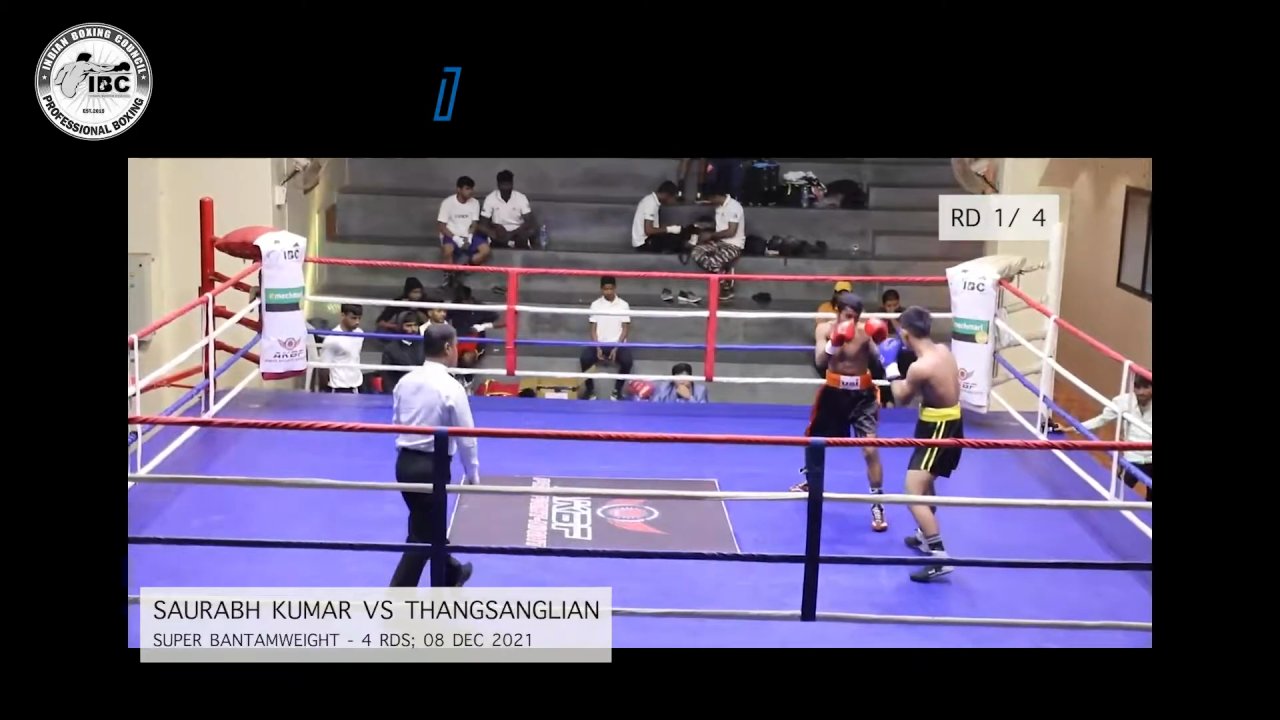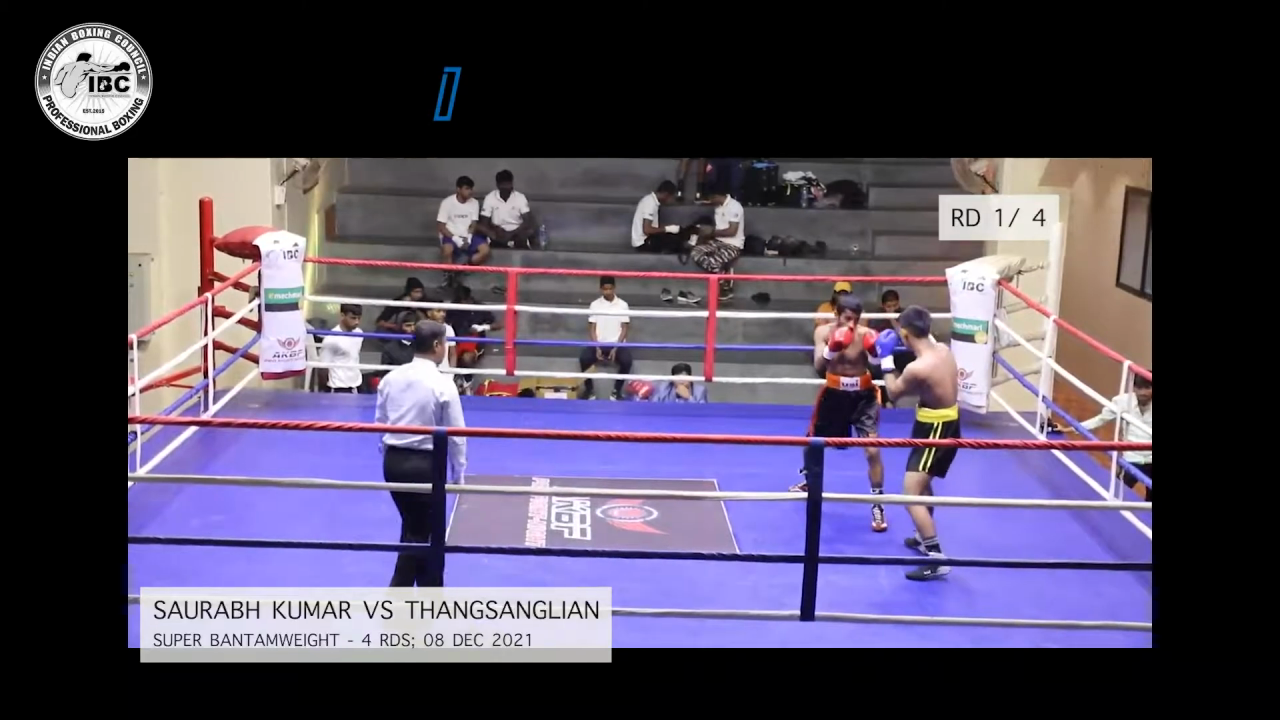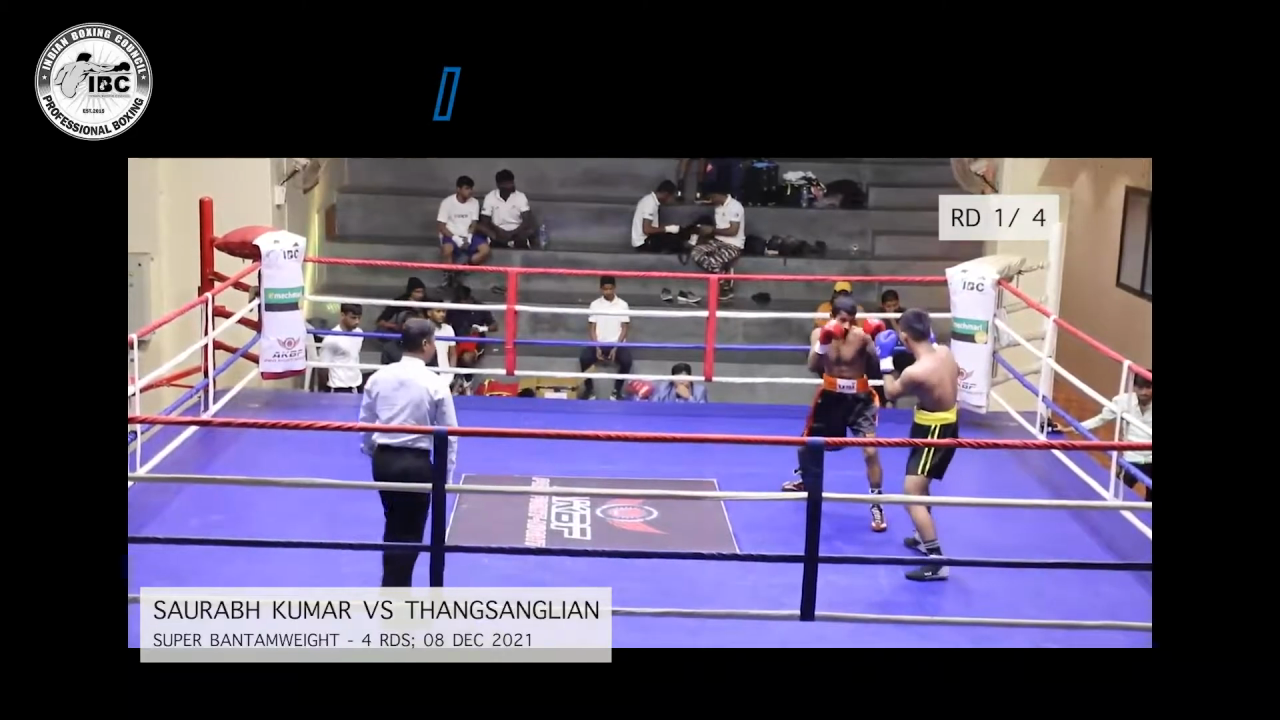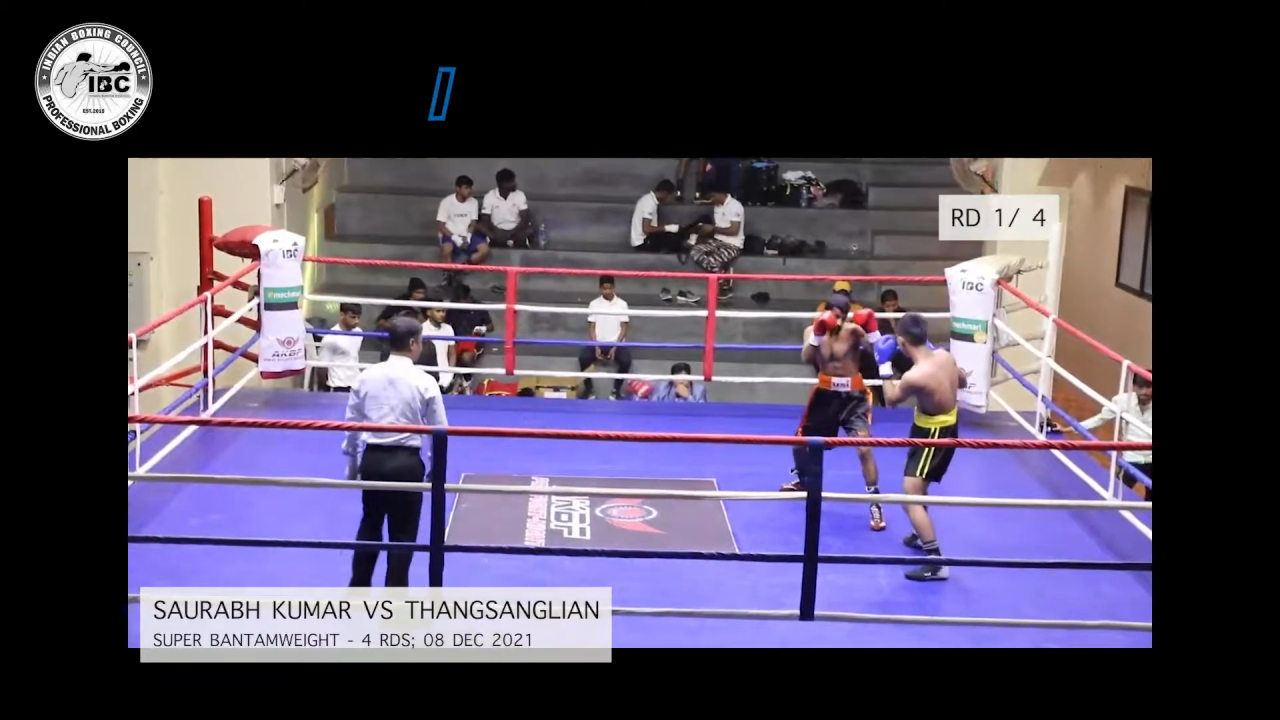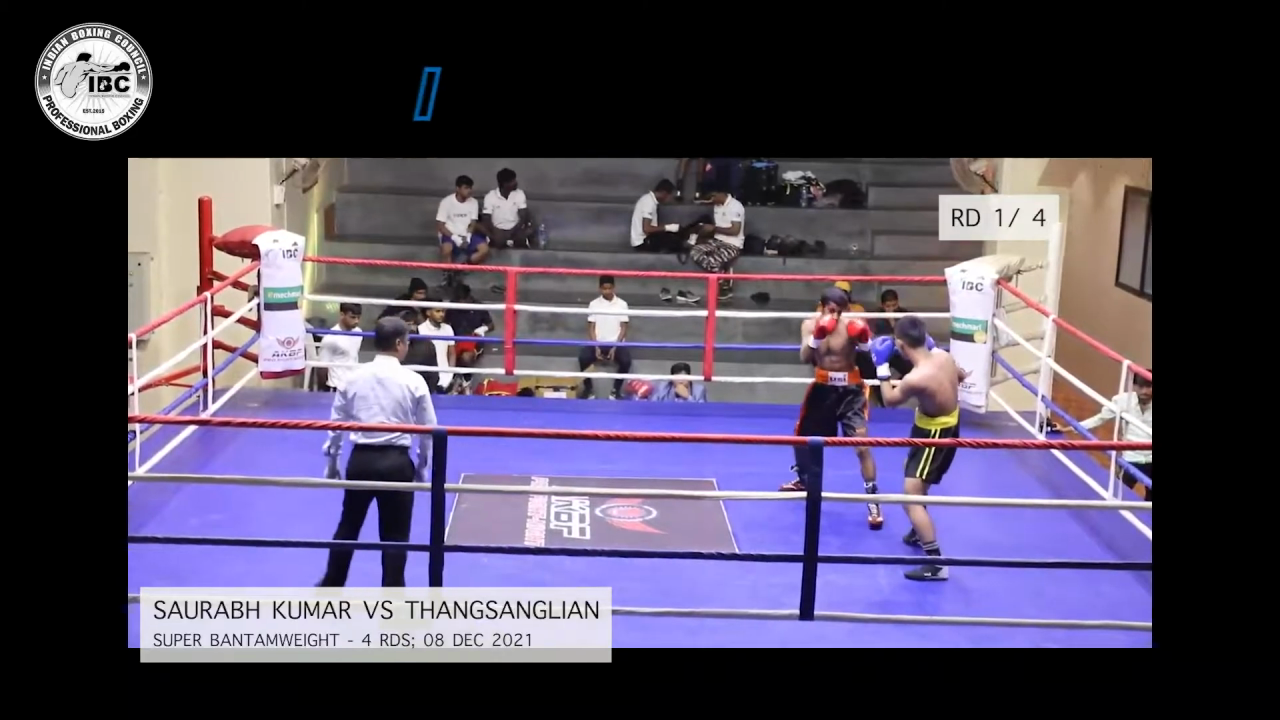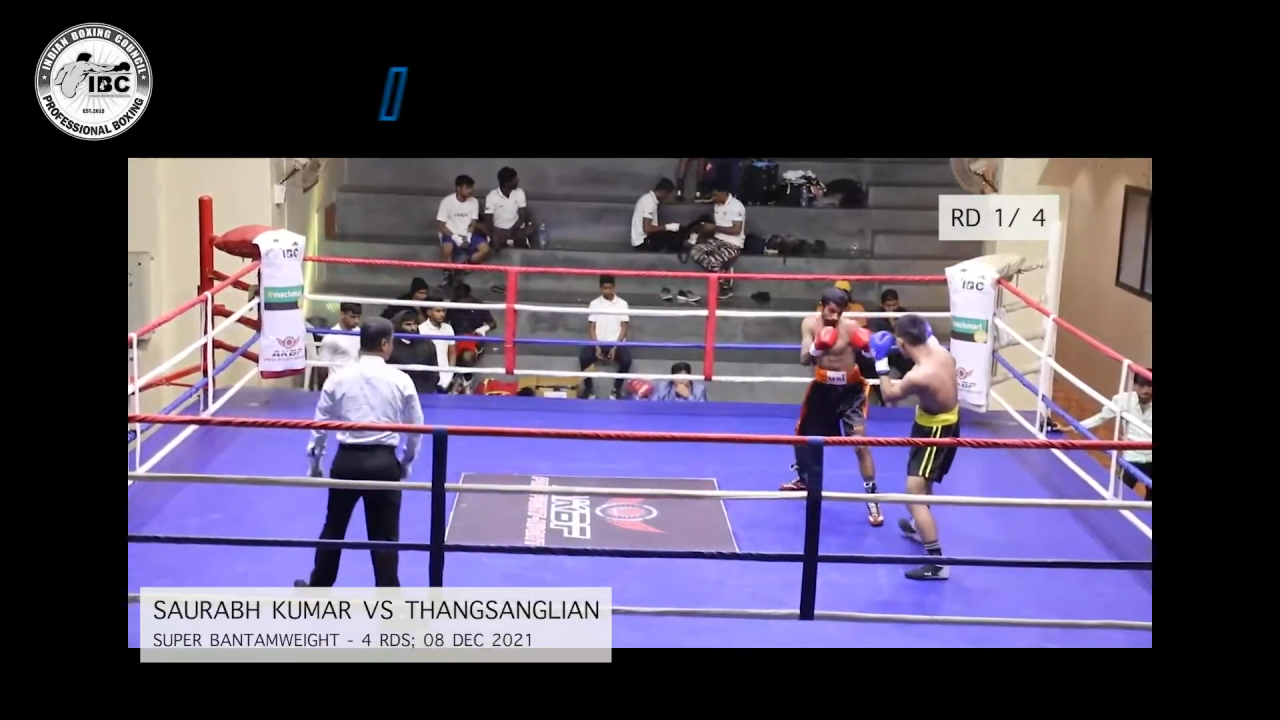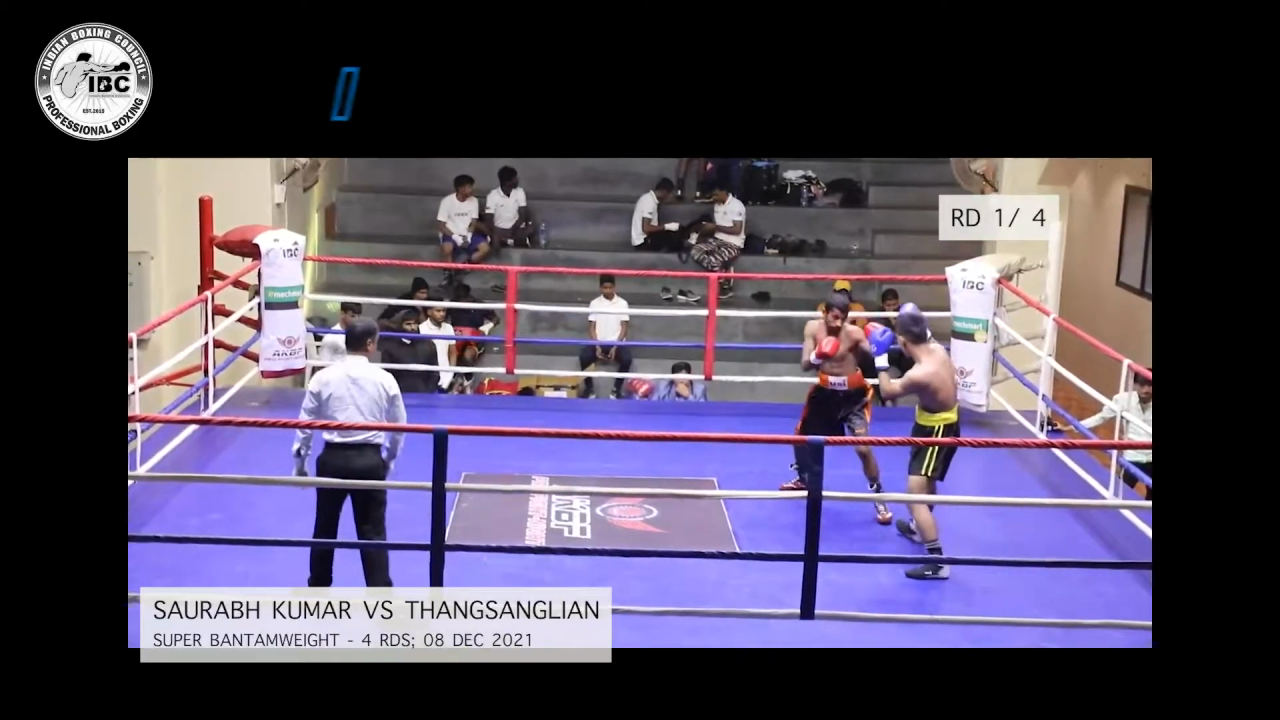
dt=0.1s
person 1, frame 1
left shoulder: (919, 367)
right shoulder: (944, 351)
left elbow: (901, 398)
left wrist: (890, 364)
left hip: (937, 430)
right hip: (949, 425)
left knee: (913, 494)
right knee: (925, 485)
left ankle: (939, 556)
right ankle: (925, 537)
person 1, frame 2
left shoulder: (917, 368)
right shoulder: (944, 350)
left elbow: (894, 392)
left wrist: (886, 357)
right wrist: (929, 337)
left hip: (934, 430)
right hip: (948, 425)
left knee: (911, 495)
right knee: (922, 486)
left ankle: (936, 559)
right ankle: (924, 538)
person 1, frame 3
left shoulder: (915, 371)
right shoulder: (945, 353)
left elbow: (892, 393)
right elbow: (955, 373)
right wrist: (930, 342)
left hip: (932, 432)
right hip: (946, 426)
left knee: (912, 496)
right knee: (920, 486)
left ankle: (937, 561)
right ankle: (924, 538)
person 1, frame 4
left shoulder: (915, 377)
right shoulder: (945, 356)
left elbow: (891, 399)
right elbow: (961, 381)
left wrist: (884, 363)
left hip: (932, 434)
right hip: (946, 428)
left knee: (911, 498)
right knee: (918, 487)
left ankle: (936, 563)
right ankle: (921, 536)
person 1, frame 5
left shoulder: (916, 379)
right shoulder: (943, 356)
left elbow: (890, 400)
right elbow: (960, 376)
left wrist: (881, 365)
right wrist: (932, 346)
left hip: (933, 435)
right hip: (947, 429)
left knee: (912, 499)
right knee: (917, 486)
left ankle: (936, 564)
right ankle: (919, 533)
person 1, frame 6
left shoulder: (918, 376)
right shoulder: (942, 353)
left elbow: (889, 395)
left wrist: (881, 360)
right wrist: (930, 335)
left hip: (935, 433)
right hip: (946, 427)
left knee: (915, 498)
right knee: (922, 485)
left ankle: (936, 563)
right ankle: (919, 528)
person 1, frame 7
left shoulder: (918, 375)
right shoulder: (939, 351)
left elbow: (888, 392)
left wrist: (880, 357)
right wrist: (921, 326)
left hip: (935, 432)
right hip: (945, 427)
left knee: (916, 497)
right knee: (925, 485)
left ankle: (936, 562)
right ankle: (919, 528)
person 2, frame 1
left shoulder: (405, 381)
right shoulder: (451, 388)
right elbow: (465, 437)
right wrist: (472, 473)
left hip: (405, 462)
right hip: (430, 467)
left knee: (431, 526)
right knee: (423, 537)
left ankle: (451, 575)
person 2, frame 2
left shoulder: (391, 378)
right shoulder: (442, 385)
left elbow: (380, 422)
right elbow: (456, 435)
right wrist: (458, 474)
left hip: (393, 460)
right hip: (422, 464)
left knee: (413, 528)
right knee: (417, 534)
left ankle: (429, 582)
person 2, frame 3
left shoulder: (379, 377)
right shoulder: (435, 383)
left elbow: (365, 422)
right elbow: (448, 433)
left wrist: (373, 455)
right wrist: (447, 472)
left hip: (383, 460)
right hip: (415, 464)
left knee: (395, 529)
right knee: (408, 535)
left ankle: (393, 591)
person 2, frame 4
left shoulder: (366, 377)
right shoulder: (424, 382)
left elbow: (351, 422)
right elbow: (439, 431)
left wrist: (352, 458)
left hip: (373, 459)
right hip: (406, 462)
left knee: (370, 527)
right knee: (402, 536)
left ankle: (358, 589)
person 2, frame 5
left shoulder: (353, 377)
right shoulder: (413, 381)
left elbow: (336, 423)
right elbow: (428, 428)
left wrist: (331, 461)
right wrist: (423, 465)
left hip: (361, 460)
right hip: (396, 462)
left knee: (348, 527)
right knee: (395, 536)
left ankle: (331, 586)
person 2, frame 6
left shoulder: (339, 377)
right shoulder: (400, 380)
left elbow: (321, 423)
right elbow: (415, 427)
left wrist: (314, 461)
right wrist: (407, 461)
left hip: (347, 459)
right hip: (383, 461)
left knee: (333, 528)
right knee: (384, 535)
left ankle: (319, 585)
person 2, frame 7
left shoulder: (323, 377)
right shoulder: (384, 379)
left elbow: (306, 424)
right elbow: (398, 427)
left wrist: (299, 462)
right wrist: (390, 458)
left hip: (333, 458)
right hip: (369, 460)
left knee: (325, 528)
right knee: (372, 533)
left ankle: (318, 587)
person 3, frame 1
left shoulder: (866, 332)
right shoulder: (825, 329)
right elbow: (820, 363)
right wrist: (834, 342)
left hip: (862, 394)
right hip: (834, 392)
left knee: (870, 450)
right knee: (813, 441)
left ankle: (877, 505)
right ankle: (812, 483)
person 3, frame 2
left shoulder: (866, 335)
right shoulder: (823, 332)
right elbow: (819, 368)
right wrist: (831, 348)
left hip: (863, 395)
right hip: (834, 393)
left knee: (872, 451)
left ankle: (877, 506)
right ankle: (811, 483)
person 3, frame 3
left shoulder: (861, 336)
right shoulder: (819, 334)
left elbow: (878, 368)
right elbow: (813, 366)
left wrist: (877, 346)
right wrist: (824, 342)
left hip: (859, 398)
right hip: (831, 396)
left knee: (870, 452)
right knee: (806, 445)
left ankle: (877, 506)
right ankle: (807, 482)
person 3, frame 4
left shoulder: (854, 330)
right shoulder: (812, 330)
right elbow: (806, 358)
left wrist: (872, 331)
right wrist: (818, 334)
left hip: (853, 395)
right hip: (825, 393)
left knee: (864, 450)
right knee: (801, 443)
left ankle: (875, 505)
right ankle: (804, 482)
person 3, frame 5
left shoulder: (850, 326)
right shoulder: (809, 325)
right elbow: (805, 358)
left wrist: (864, 341)
right wrist: (816, 335)
left hip: (850, 390)
right hip: (823, 388)
left knee: (862, 446)
right knee: (801, 439)
left ankle: (872, 501)
right ankle: (804, 481)
person 3, frame 6
left shoulder: (851, 327)
right shoulder: (810, 323)
right elbow: (805, 359)
left wrist: (869, 348)
right wrist: (816, 348)
left hip: (850, 389)
right hip: (823, 387)
left knee: (860, 444)
right knee: (802, 438)
left ankle: (872, 498)
right ankle: (804, 480)
person 3, frame 7
left shoulder: (854, 333)
right shoulder: (813, 328)
right elbow: (805, 365)
right wrist: (817, 356)
left hip: (852, 394)
right hip: (825, 391)
left knee: (863, 448)
left ankle: (878, 498)
right ankle: (804, 480)
